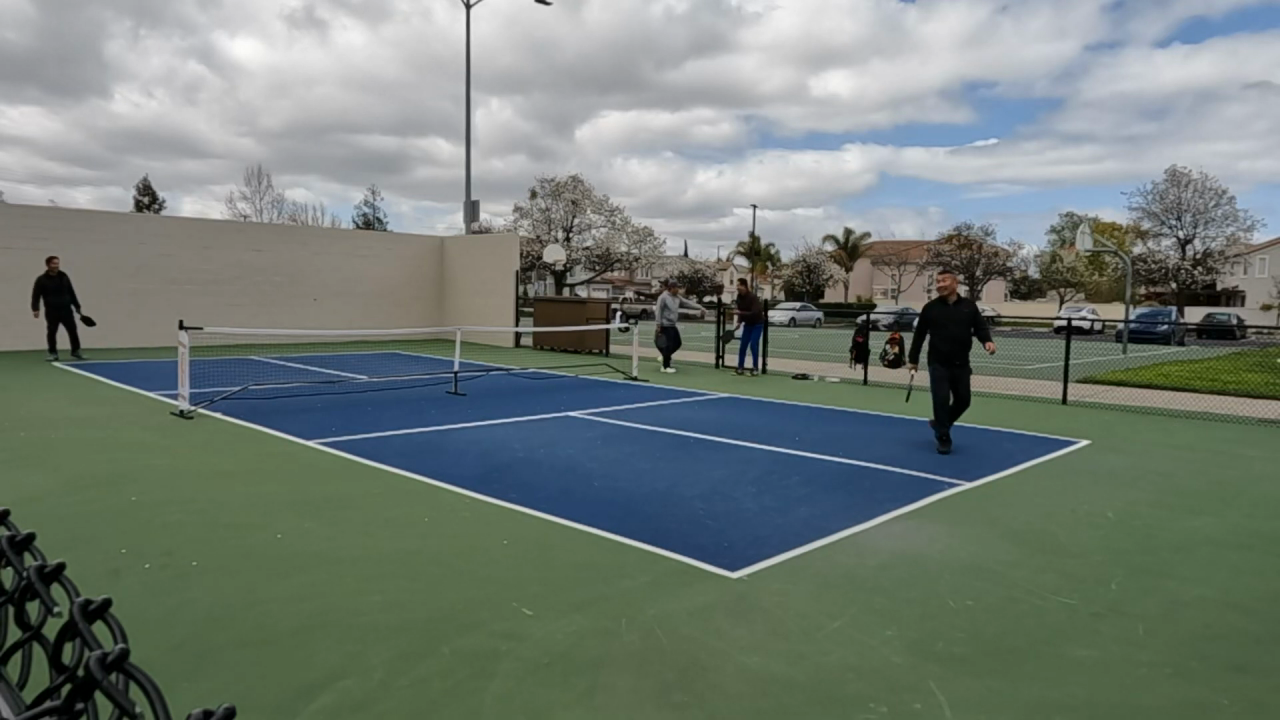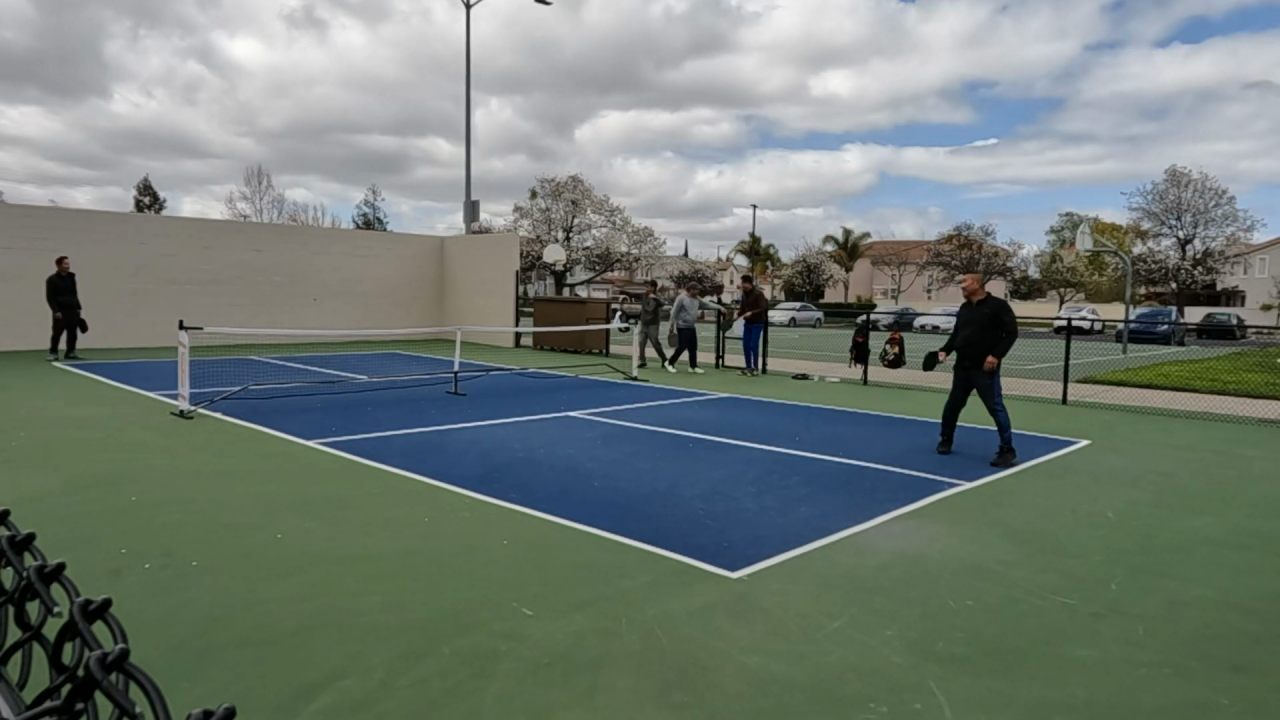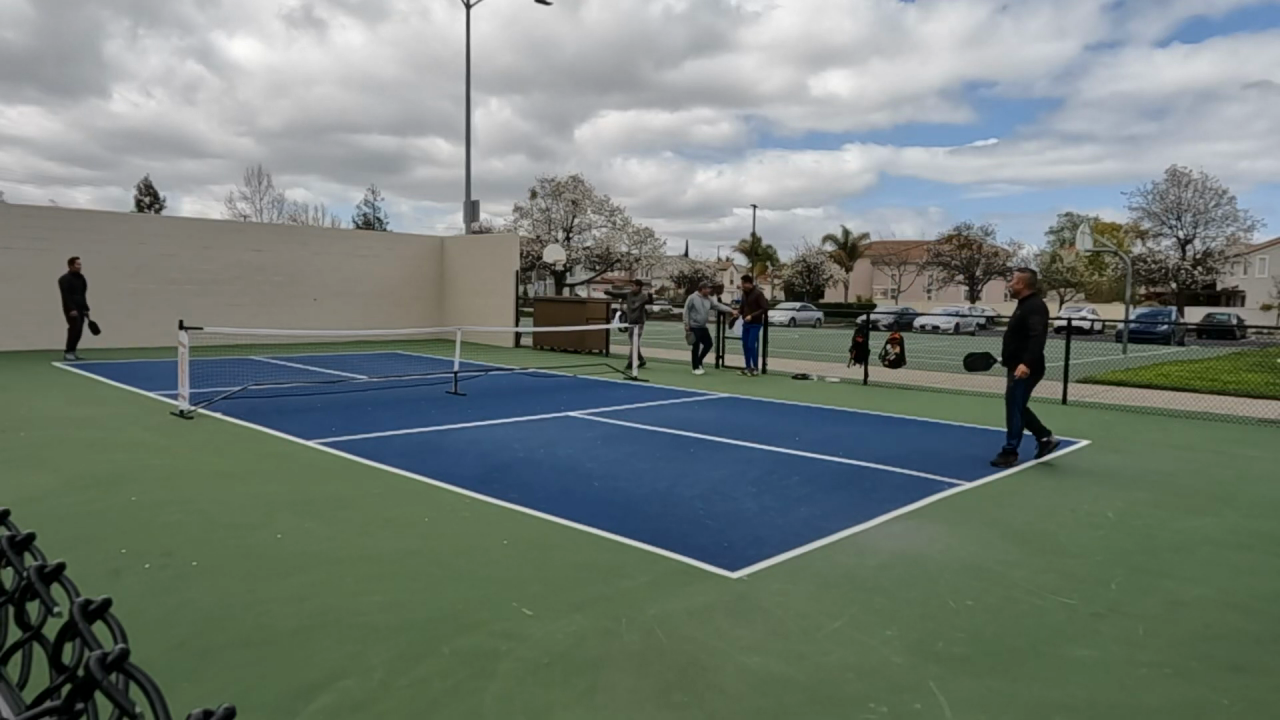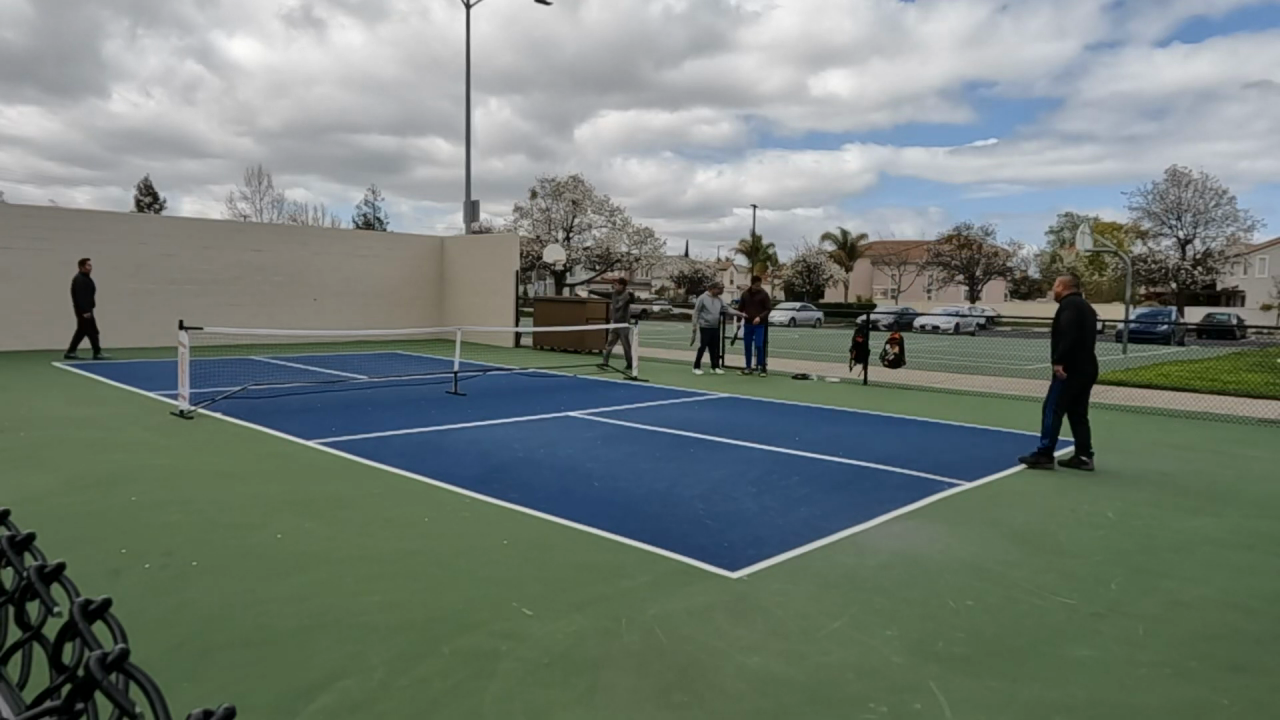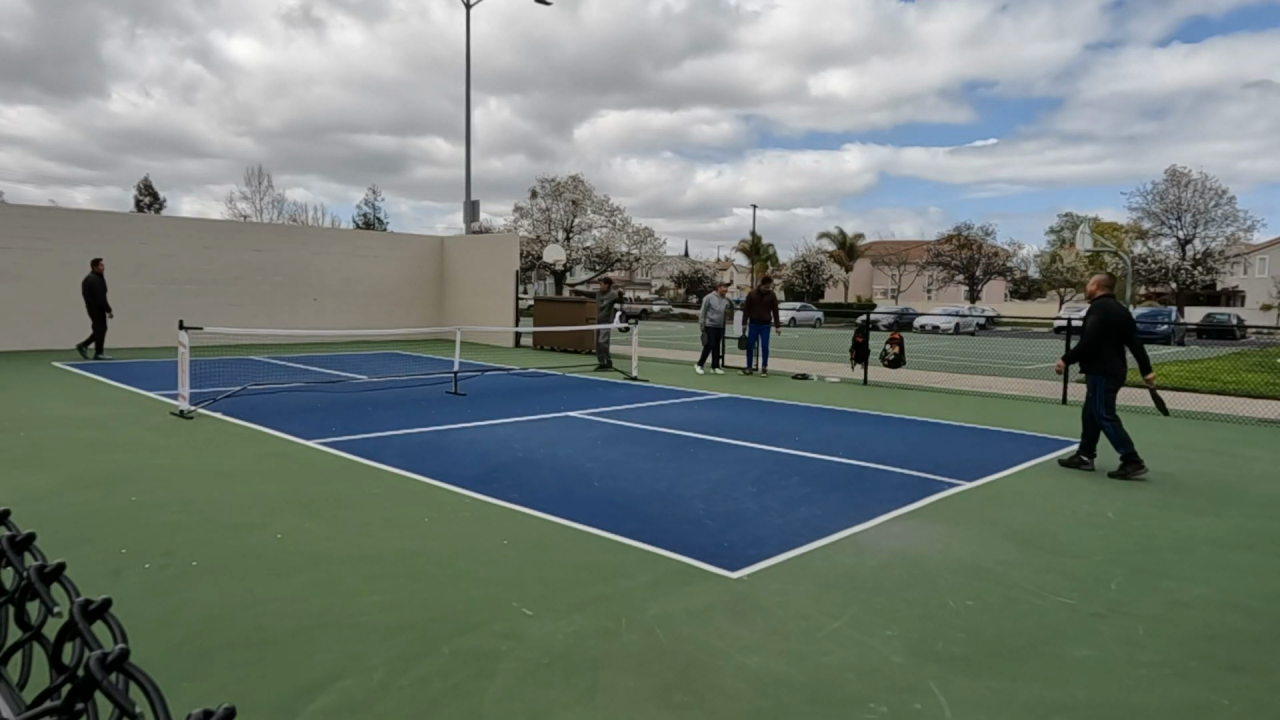
dt=0.4s
person 1, frame 1
left shoulder: (969, 306)
right shoulder: (931, 308)
left elbow: (980, 327)
right elbow: (919, 334)
left wrist: (987, 341)
right wrist: (913, 359)
left hip: (962, 364)
right hip: (939, 364)
left knee: (963, 401)
right knee: (941, 400)
left ankle: (939, 425)
right ankle: (943, 439)
person 1, frame 2
left shoulder: (998, 305)
right shoulder: (965, 308)
left elbow: (1011, 332)
right elbow: (958, 334)
left wrist: (996, 355)
right wrist: (946, 350)
left hip: (988, 369)
right hip: (963, 366)
left knee: (994, 406)
right knee: (953, 404)
left ankle: (1007, 450)
right ankle: (946, 440)
person 1, frame 3
left shoulder: (1034, 307)
right shoulder: (1027, 304)
left elbow: (1037, 338)
left wrist: (1026, 363)
right wrist: (1009, 356)
left hip: (1024, 369)
right hip: (1019, 367)
left knee: (1015, 410)
right knee: (1017, 407)
left ankle: (1009, 453)
right ankle: (1045, 438)
person 1, frame 4
left shoulder: (1070, 305)
right shoulder: (1087, 308)
left elbow: (1068, 335)
left wrist: (1059, 362)
left hip: (1071, 371)
right hip: (1087, 371)
left knee: (1052, 410)
right knee: (1077, 414)
left ankle: (1044, 454)
right ankle: (1084, 457)
person 1, frame 5
left shoulder: (1099, 308)
right shoulder: (1120, 309)
left elbow: (1087, 342)
right elbow: (1135, 343)
left wrist: (1066, 360)
right wrist: (1146, 370)
left hip: (1101, 372)
right hip: (1113, 371)
left knee: (1104, 417)
right knee: (1091, 414)
left ankle: (1132, 462)
right ankle: (1085, 456)
